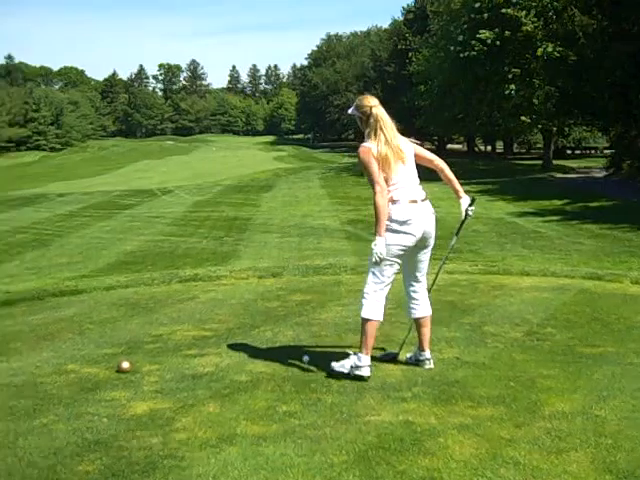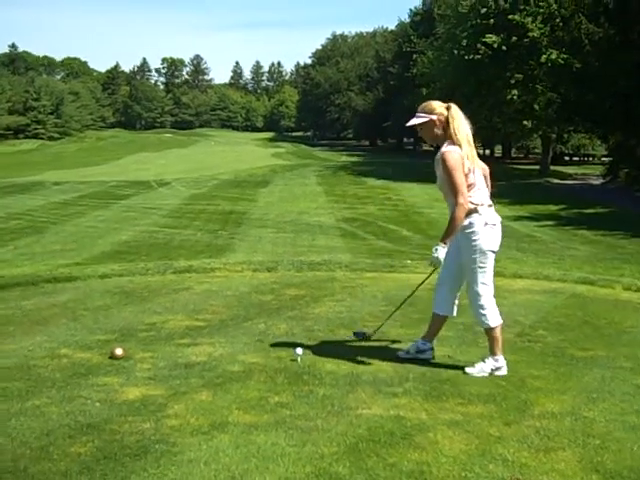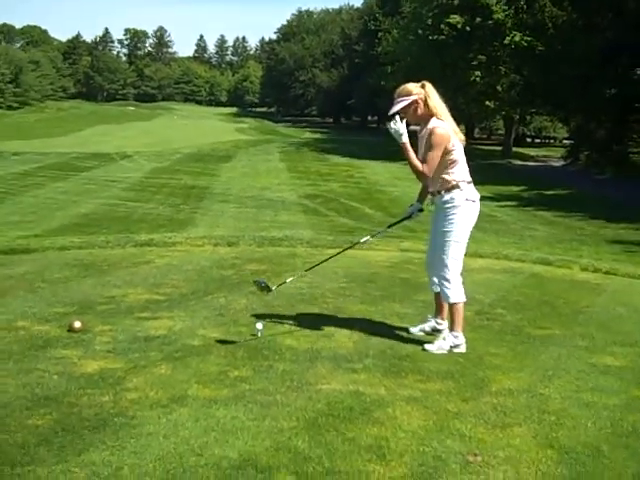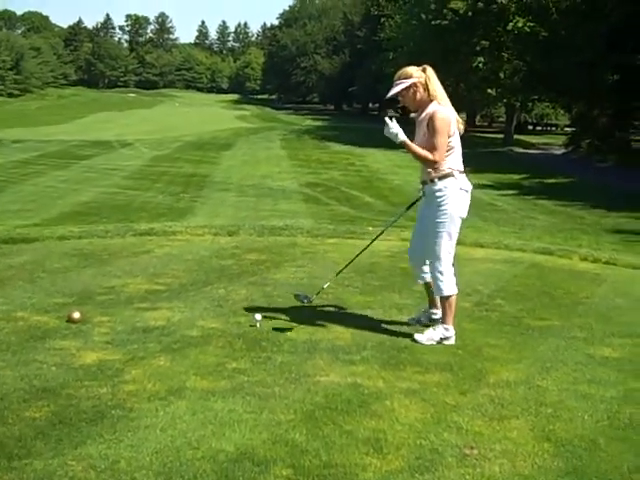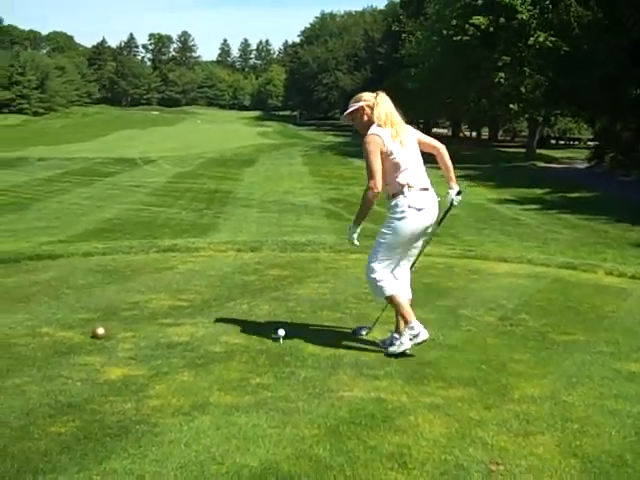
dt=0.7s
person 1, frame 1
left shoulder: (367, 149)
right shoulder: (401, 142)
left elbow: (381, 192)
right elbow: (440, 164)
left wrist: (379, 236)
right wrist: (462, 196)
left hip: (401, 220)
right hip: (425, 216)
left knee: (375, 289)
right knee: (417, 286)
left ankle: (362, 359)
right ankle: (423, 352)
person 1, frame 2
left shoulder: (449, 154)
right shoulder: (456, 148)
left elbow: (462, 203)
right elbow: (485, 170)
left wrist: (442, 243)
right wrist: (486, 199)
left hip: (479, 227)
right hip: (470, 227)
left knee: (480, 294)
right knee: (445, 286)
left ankle: (496, 360)
right ankle: (425, 345)
person 1, frame 3
left shoulder: (439, 130)
right shoulder: (427, 129)
left elbow: (423, 173)
left wrist: (403, 140)
right wrist: (419, 202)
left hip: (459, 202)
right hip: (444, 202)
left knee: (448, 269)
right knee: (434, 264)
left ankle: (456, 336)
right ankle: (439, 320)
person 1, frame 4
left shoulder: (438, 114)
right shoulder: (425, 115)
left elbow: (435, 160)
left wrist: (402, 139)
left hip: (449, 192)
right hip: (433, 191)
left knee: (440, 261)
right knee: (418, 253)
left ankle: (446, 329)
right ankle: (435, 309)
person 1, frame 5
left shoulder: (372, 137)
right shoulder: (403, 129)
left elbow: (375, 187)
right elbow: (439, 148)
left wrist: (356, 223)
right wrist: (452, 184)
left hip: (408, 207)
right hip: (427, 202)
left knee: (377, 270)
right knee: (397, 269)
left ankle: (413, 326)
right ankle: (401, 334)
